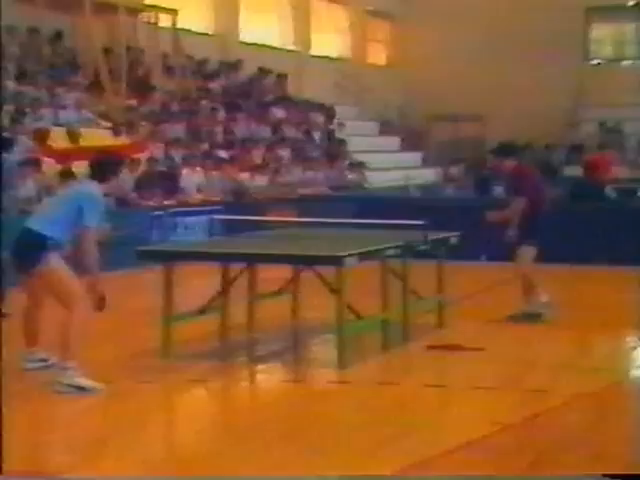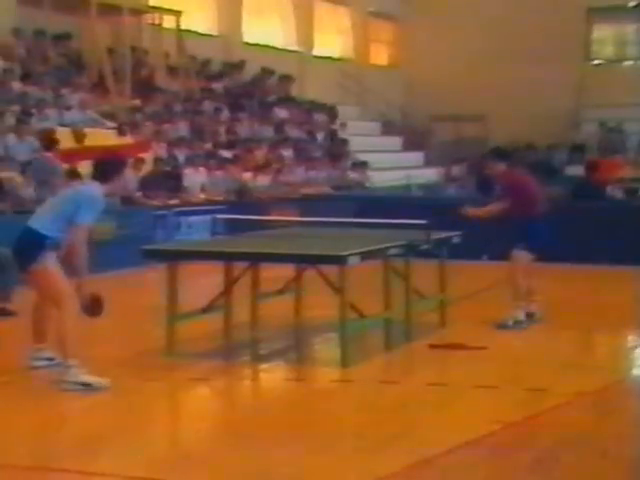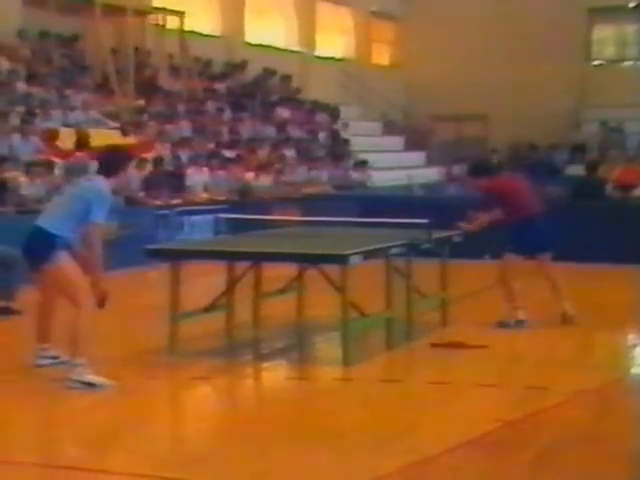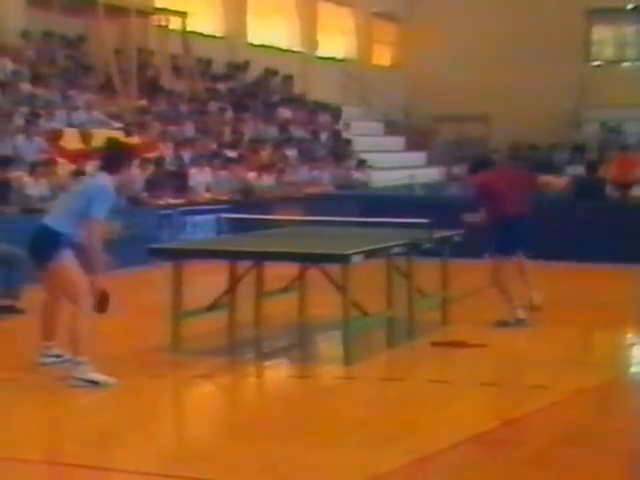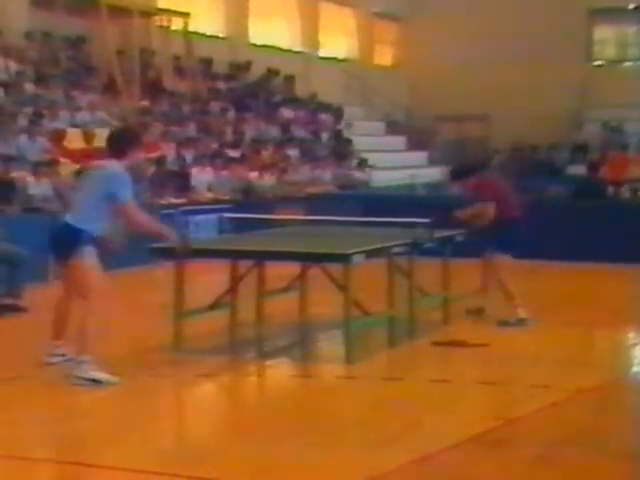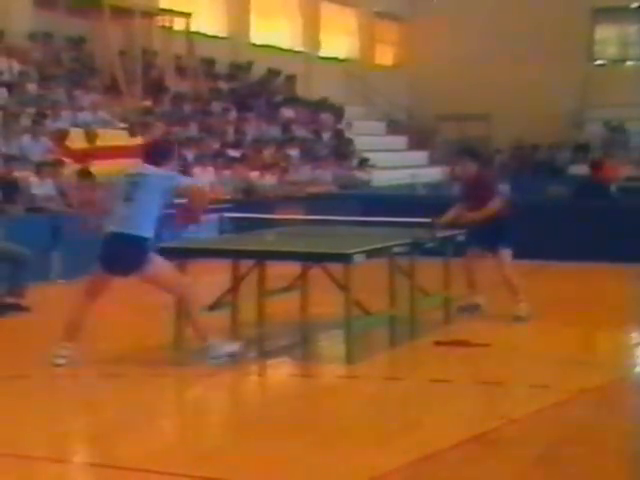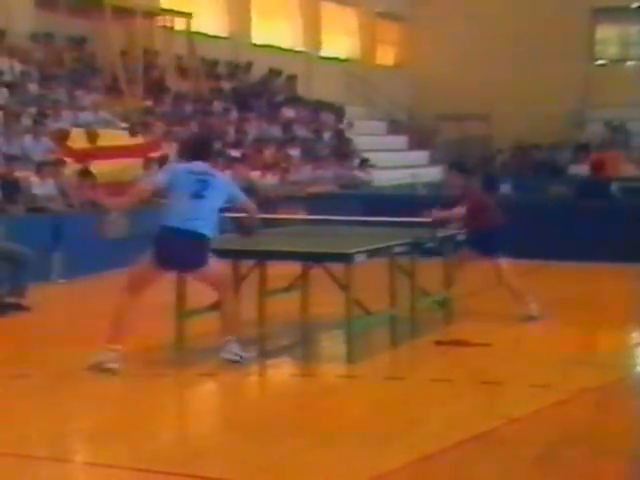
dt=0.4s
person 1, frame 1
left shoulder: (78, 189)
right shoulder: (94, 197)
right elbow: (88, 245)
right wrist: (95, 281)
left hip: (24, 242)
right hip: (39, 248)
left knee: (36, 301)
right knee: (78, 303)
left ankle: (32, 355)
right ankle: (67, 374)
person 1, frame 2
left shoulder: (83, 190)
right shoulder: (93, 197)
right elbow: (78, 242)
right wrist: (82, 280)
left hip: (28, 241)
right hip: (37, 246)
left knee: (46, 296)
right knee: (68, 304)
left ankle: (39, 352)
right ankle: (72, 372)
person 1, frame 3
left shoulder: (87, 183)
right shoulder: (102, 193)
right elbow: (94, 240)
left wrist: (81, 256)
right wrist: (98, 277)
left hip: (37, 239)
right hip: (48, 245)
left knee: (49, 296)
right knee: (85, 301)
left ankle: (44, 351)
right ankle: (78, 370)
person 1, frame 4
left shoulder: (92, 182)
right shoulder: (105, 189)
right elbow: (93, 236)
left wrist: (94, 258)
right wrist: (96, 274)
left hip: (43, 237)
right hip: (53, 243)
left knee: (55, 295)
right knee: (84, 301)
left ankle: (48, 350)
right ankle: (81, 368)
person 1, frame 5
left shoulder: (98, 170)
right shoulder: (118, 176)
right elbow: (134, 217)
right wrist: (165, 232)
left hip: (64, 234)
right hip: (77, 239)
left knee: (70, 293)
right knee: (96, 300)
left ankle: (56, 349)
right ankle: (83, 365)
person 1, frame 6
left shoulder: (127, 179)
right shoulder: (167, 179)
right elbow: (200, 190)
left hip: (111, 246)
right hip: (136, 249)
left knee: (88, 297)
right knee: (186, 293)
left ankle: (64, 350)
right ankle: (212, 345)
person 1, frame 7
left shoulder: (174, 170)
right shoulder: (222, 180)
left elbow: (144, 189)
right elbow: (250, 209)
left wrist: (115, 204)
right wrist: (253, 220)
left hip: (167, 241)
right hip: (197, 247)
left knee: (129, 294)
right knee: (226, 288)
left ankle: (112, 353)
right ankle: (230, 346)
person 2, frame 1
left shoulder: (525, 174)
right shoulder: (514, 176)
left elbow: (520, 206)
left wrist: (498, 216)
right wrist: (514, 227)
left hip: (533, 224)
right hip: (525, 225)
left knee: (523, 265)
right knee: (523, 267)
left ankle: (541, 299)
right ankle: (532, 305)
person 2, frame 2
left shoulder: (510, 178)
right shoulder: (516, 176)
left elbow: (500, 207)
right elbow: (504, 205)
left wrist: (475, 212)
right wrist: (483, 210)
left hip: (530, 225)
right hip: (534, 224)
left knee: (516, 270)
right knee: (525, 270)
left ankle: (519, 316)
right ankle: (532, 309)
person 2, frame 3
left shoulder: (490, 188)
right shoulder: (514, 179)
left elbow: (485, 220)
left wrist: (469, 226)
right wrist: (482, 217)
left hip: (523, 226)
right hip: (539, 222)
left knee: (505, 274)
right knee: (547, 271)
left ankle: (518, 315)
right ankle: (566, 310)
person 2, frame 4
left shoulder: (481, 182)
right shoulder: (514, 171)
left elbow: (485, 216)
right elbow: (542, 180)
left wrist: (474, 218)
right wrist: (560, 182)
left hip: (506, 225)
right hip: (521, 219)
left knee: (497, 275)
right knee: (518, 260)
left ankle: (518, 314)
right ankle: (533, 297)
person 2, frame 5
left shoulder: (482, 185)
right shoulder: (487, 179)
left elbow: (489, 212)
left wrist: (480, 224)
right wrist: (465, 214)
left hip: (507, 225)
right hip: (501, 226)
left knee: (499, 272)
right knee: (487, 263)
left ankle: (520, 313)
right ankle: (482, 304)
person 2, frame 6
left shoulder: (486, 179)
right shoulder: (468, 183)
left elbow: (496, 206)
right elbow: (461, 207)
left wrist: (472, 217)
right wrist: (442, 221)
left hip: (498, 225)
right hip: (481, 227)
left knee: (505, 268)
right knee: (469, 262)
left ankle: (521, 305)
right ankle: (475, 300)
person 2, frame 7
left shoulder: (471, 193)
right shoulder: (462, 194)
left elbow: (460, 212)
right elbow: (463, 219)
left wrist: (437, 215)
left hip: (492, 234)
right hip: (478, 234)
left knee: (504, 276)
right knee: (455, 263)
left ankle: (530, 306)
